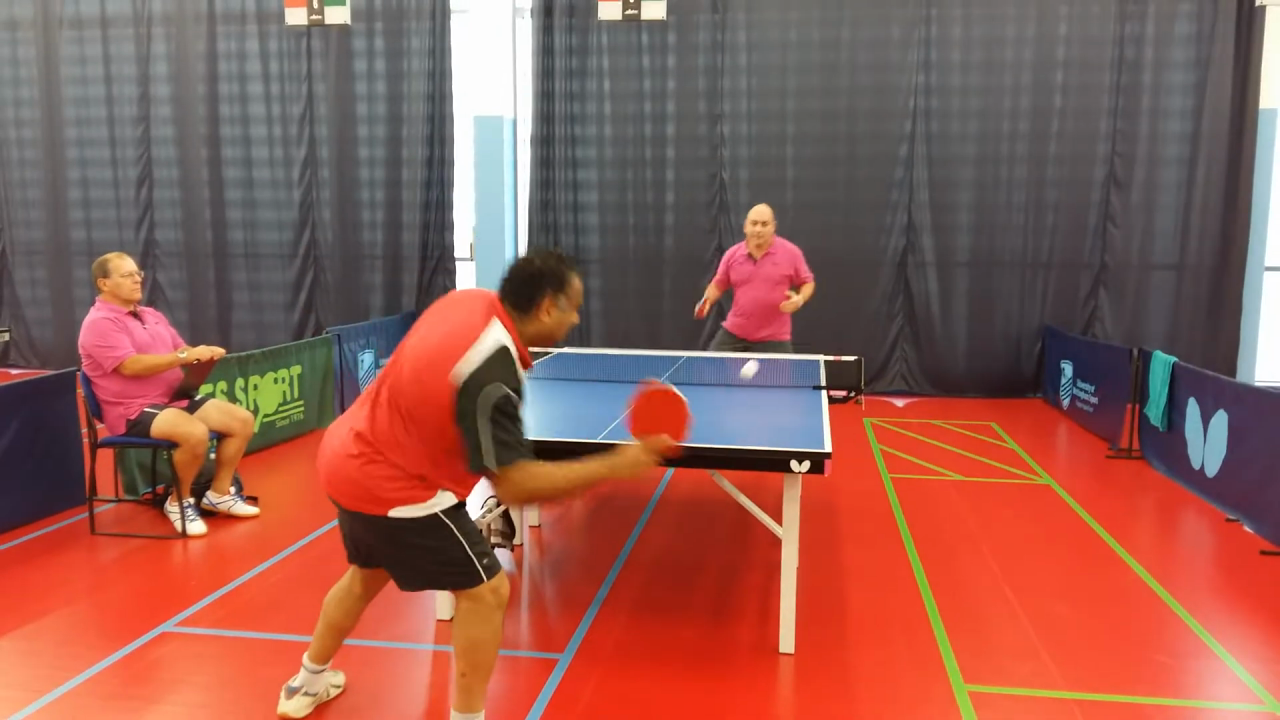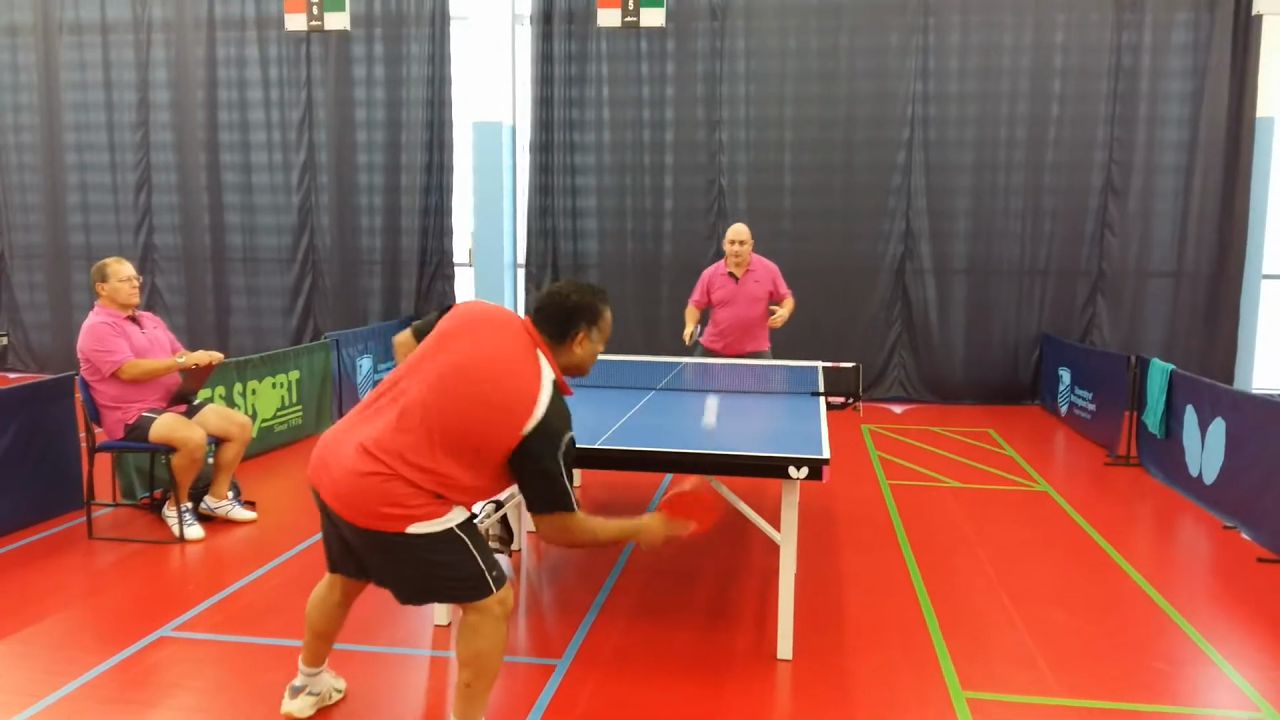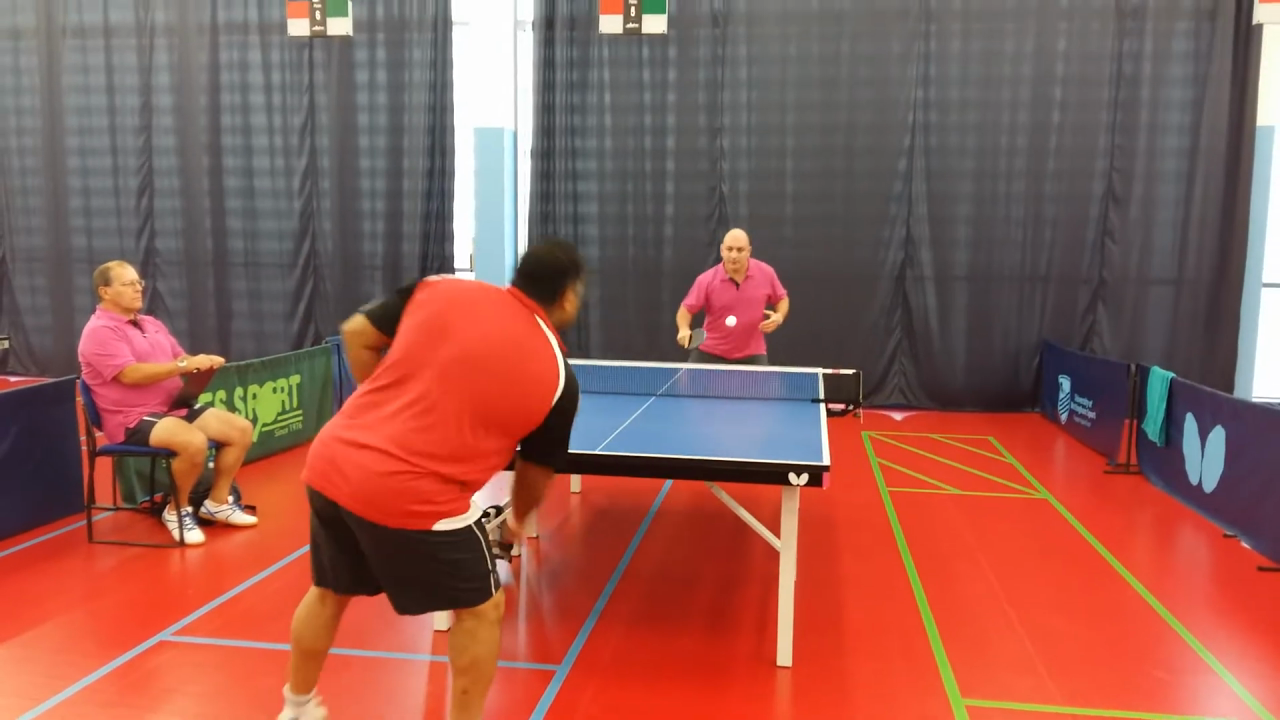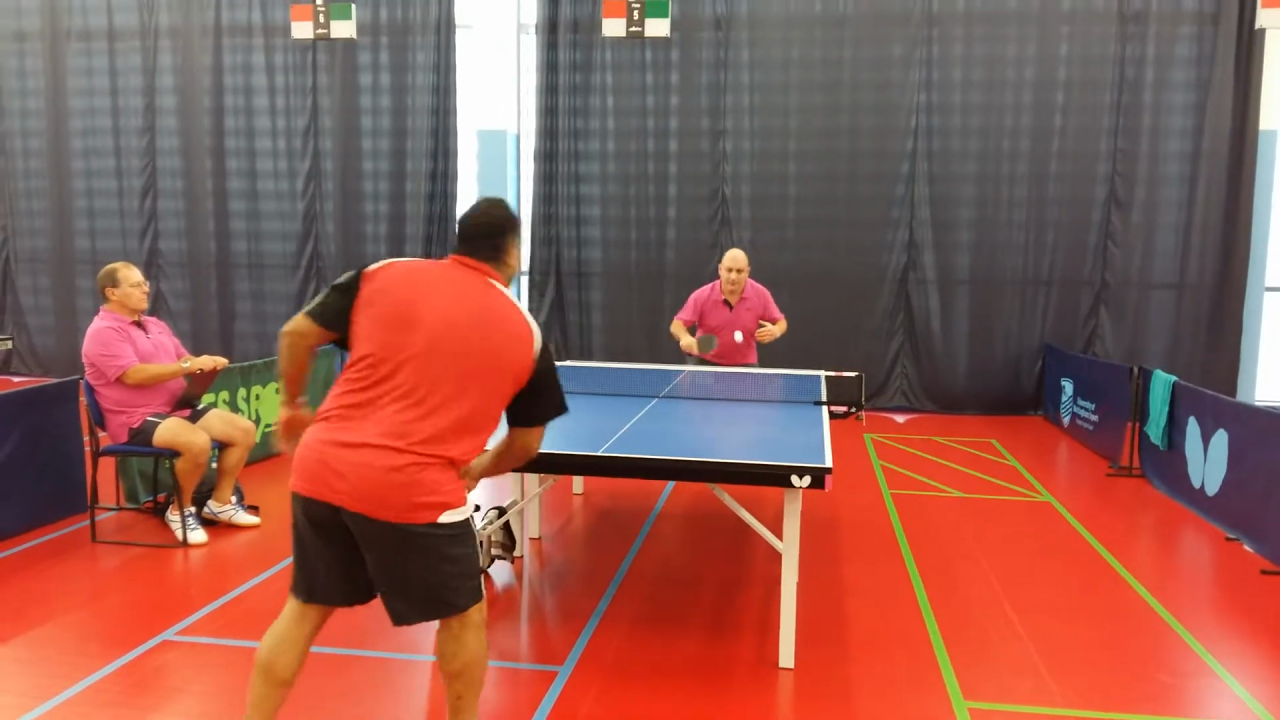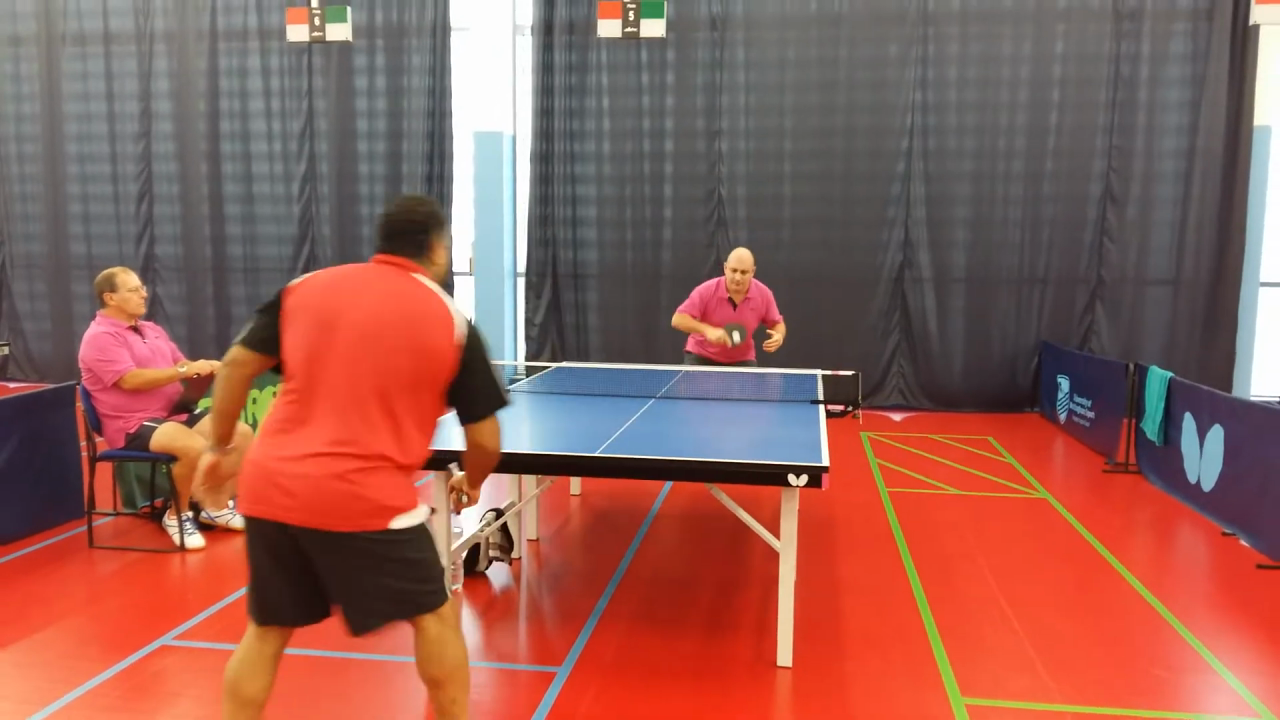
dt=0.2s
person 1, frame 1
left shoulder: (468, 301)
right shoulder: (491, 375)
right elbow: (516, 485)
right wrist: (612, 466)
left hip: (344, 459)
right hip: (387, 488)
left knee: (371, 570)
right knee: (487, 594)
left ankle: (309, 682)
person 1, frame 2
left shoulder: (477, 314)
right shoulder: (546, 412)
left elbow: (405, 346)
right elbow: (560, 528)
right wrist: (639, 529)
left hip: (335, 462)
right hip: (395, 500)
left knee: (347, 575)
right knee: (494, 605)
left ankle: (308, 684)
person 1, frame 3
left shoulder: (439, 291)
right shoulder: (556, 374)
left elbow: (357, 336)
right elbow: (535, 481)
right wrist: (520, 516)
left hip: (332, 465)
right hip: (415, 498)
left knee: (328, 592)
right knee: (481, 609)
person 1, frame 4
left shoulder: (384, 275)
right shoulder: (523, 333)
left elbow: (297, 336)
right elbow: (526, 442)
left wrist: (291, 406)
right wrist: (481, 468)
left hip: (323, 470)
right hip: (414, 492)
left knee: (305, 611)
right knee: (462, 617)
person 1, frame 5
left shoulder: (307, 288)
right shoulder: (452, 323)
left elbow: (236, 364)
right elbow: (486, 442)
left wrist: (218, 446)
right wrist: (470, 484)
left hip: (272, 489)
right hip: (369, 502)
left knee: (268, 632)
right knee: (436, 618)
person 2, frame 1
left shoulder: (153, 316)
right shoulder: (100, 323)
left elbow: (180, 350)
right elbow: (131, 366)
left wrist: (203, 354)
right wrist: (185, 356)
left hip: (175, 398)
right hip: (135, 411)
left knee: (242, 420)
right knee: (196, 433)
left ankle: (219, 493)
right ankle: (179, 501)
person 2, frame 2
left shoulder: (151, 320)
right shoulder: (99, 327)
left elbow: (179, 354)
right elbow: (129, 370)
left wrist: (201, 358)
right wrist: (184, 360)
left hip: (174, 403)
right hip: (133, 415)
left knee: (241, 425)
right knee: (194, 438)
left ankle: (217, 498)
right ankle: (176, 506)
person 2, frame 3
left shoulder: (153, 324)
right shoulder: (100, 331)
left elbow: (180, 358)
right elbow: (130, 374)
left wrist: (203, 362)
right wrist: (185, 365)
left hip: (174, 407)
right hip: (133, 420)
left knee: (241, 429)
right knee: (194, 443)
left ankle: (217, 503)
right ankle: (177, 510)
person 2, frame 4
left shoulder: (156, 325)
right shoulder: (104, 332)
left elbow: (184, 360)
right elbow: (134, 375)
left wrist: (206, 363)
right wrist: (189, 366)
left hip: (178, 408)
right hip: (137, 420)
left knee: (245, 430)
right knee: (197, 443)
left ankle: (220, 502)
right ankle: (180, 511)
person 2, frame 5
left shoulder: (153, 330)
right shoulder: (101, 337)
left elbow: (180, 364)
right elbow: (131, 380)
left wrist: (203, 368)
right wrist: (184, 371)
left hip: (175, 412)
right hip: (133, 425)
left knee: (241, 434)
right knee: (195, 447)
left ankle: (215, 507)
right ankle: (177, 515)
